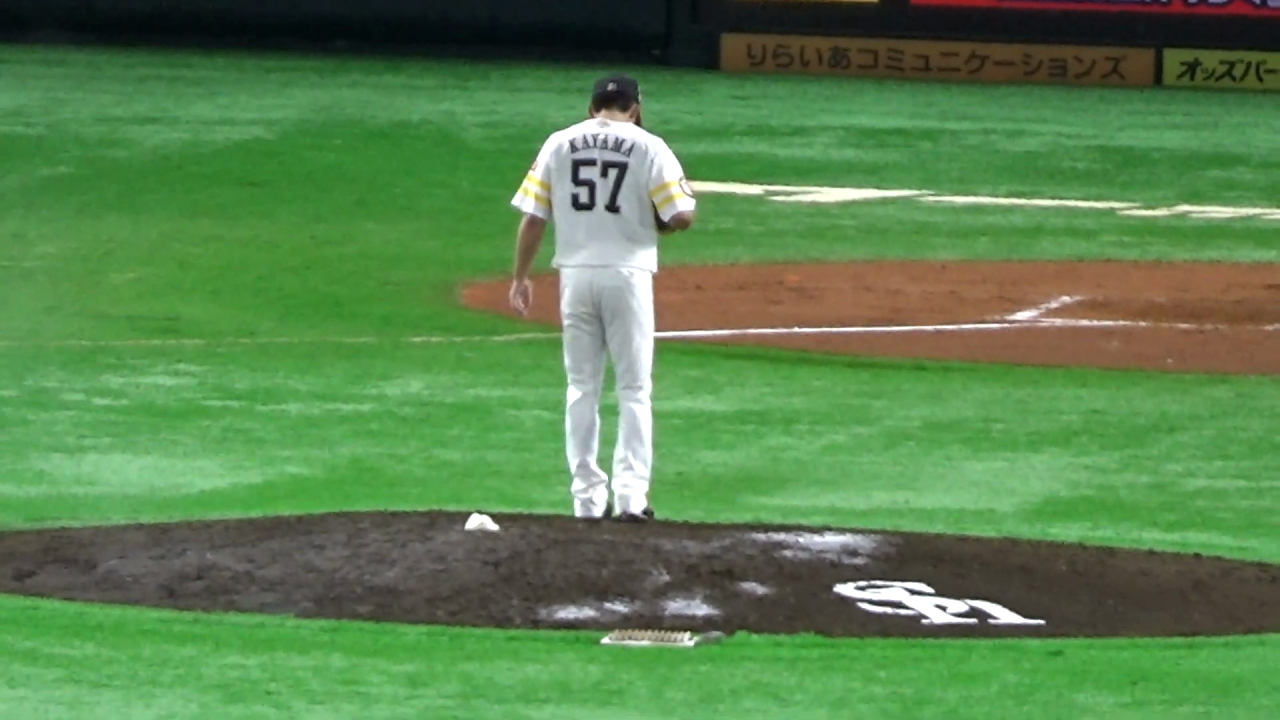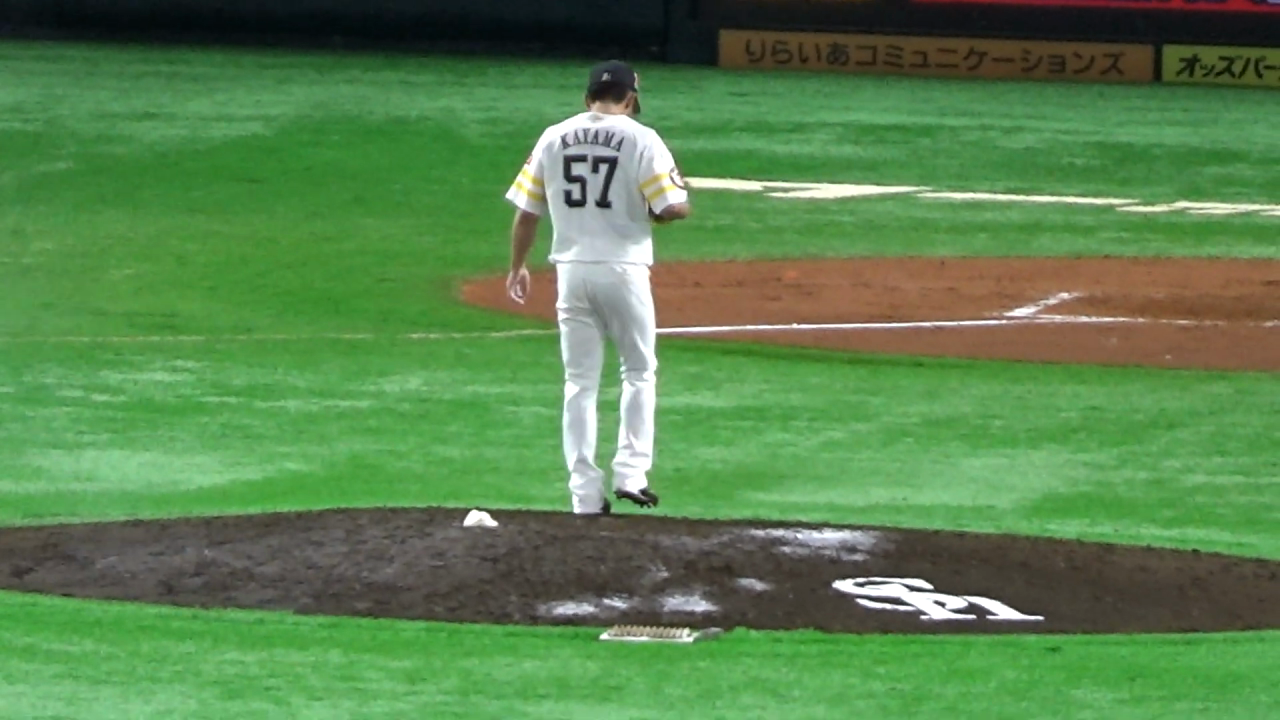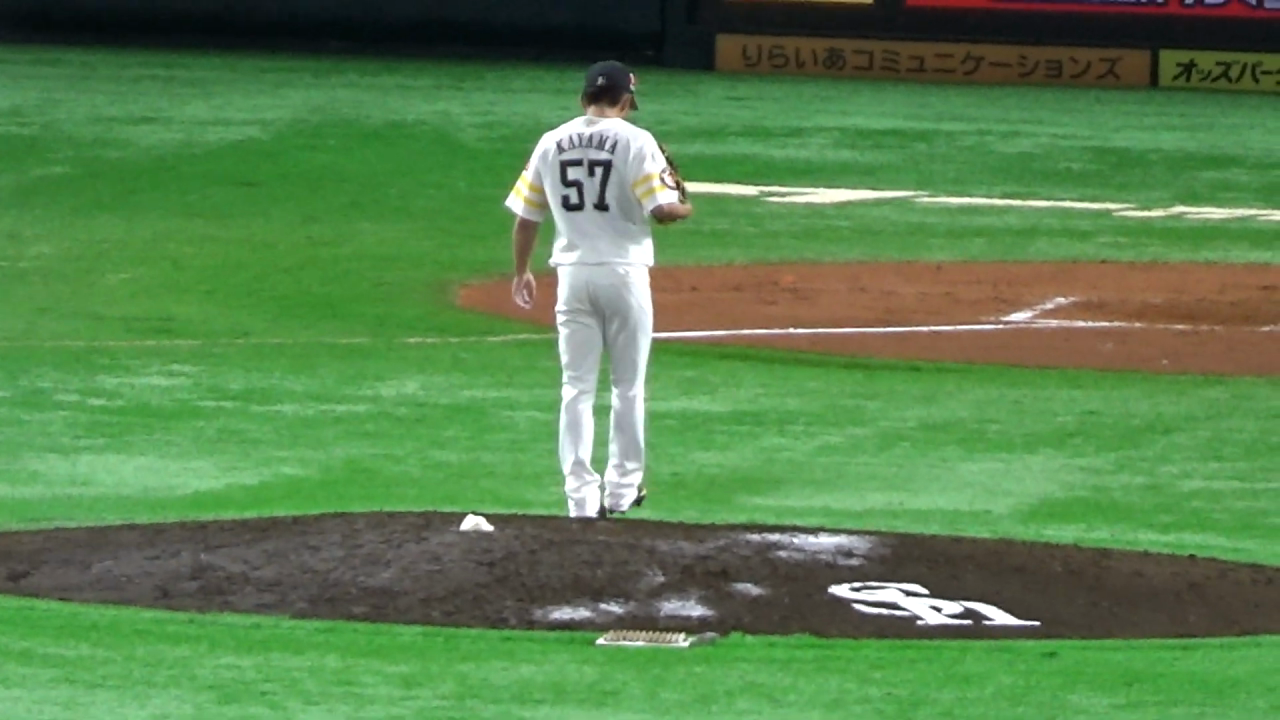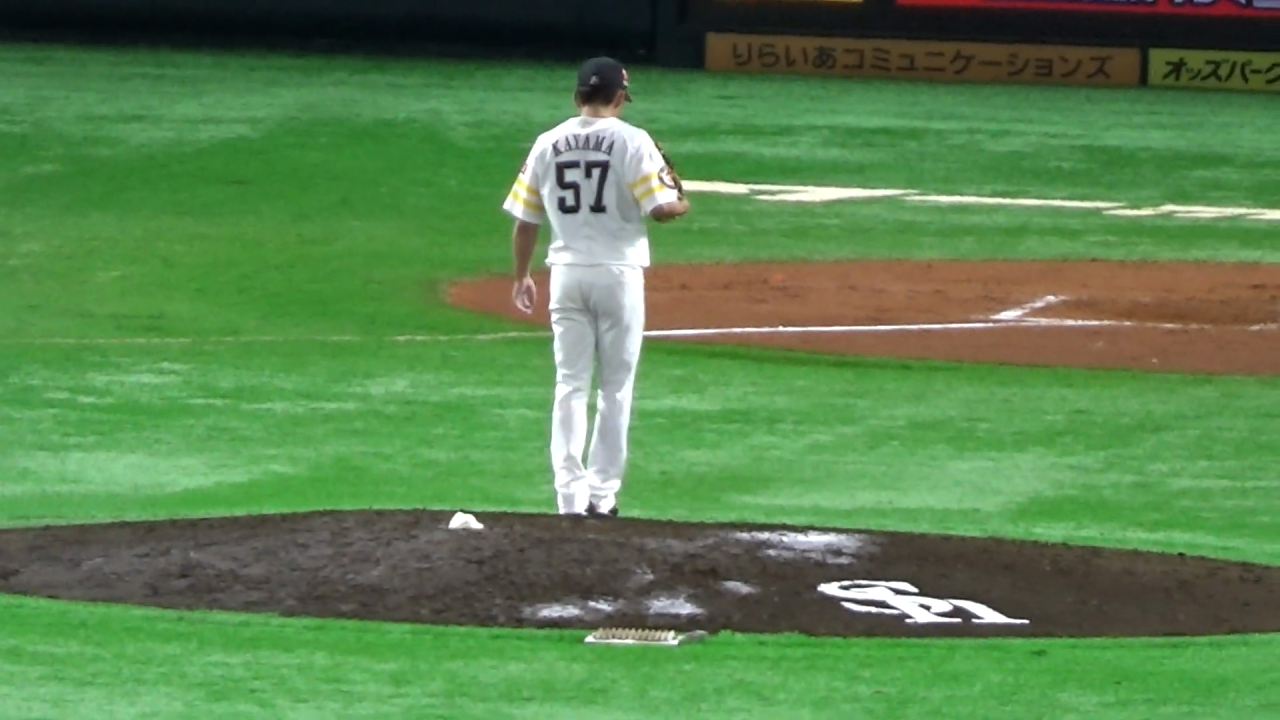
dt=0.2s
person 1, frame 1
left shoulder: (559, 143)
right shoulder: (649, 146)
left elbow: (533, 217)
right elbow: (681, 217)
left wrist: (520, 276)
right wrist: (659, 224)
left hip: (576, 275)
right hip: (627, 275)
left knee: (582, 389)
right knee: (634, 388)
left ankle: (589, 498)
right ankle: (630, 491)
person 1, frame 2
left shoulder: (554, 137)
right shoulder: (641, 137)
left elbow: (526, 211)
right elbow: (670, 209)
left wrist: (517, 267)
right wrist: (683, 209)
left hip: (572, 270)
right hip: (623, 270)
left knee: (580, 384)
right knee: (640, 372)
left ankle: (586, 494)
right ankle: (631, 473)
person 1, frame 3
left shoulder: (551, 142)
right shoulder: (636, 140)
left elbow: (526, 216)
right elbow: (662, 209)
left wrist: (521, 272)
right wrist: (684, 209)
left hip: (573, 274)
right hip: (623, 273)
left knee: (577, 387)
right knee: (627, 385)
left ankle: (582, 497)
right ankle: (620, 489)
person 1, frame 4
left shoulder: (547, 143)
right shoulder: (633, 140)
left elbow: (525, 220)
right elbow: (660, 209)
left wrist: (521, 276)
right wrist: (681, 205)
left hip: (567, 273)
right hip: (618, 273)
left knee: (570, 385)
right knee: (615, 388)
left ankle: (572, 488)
right ankle: (600, 493)
